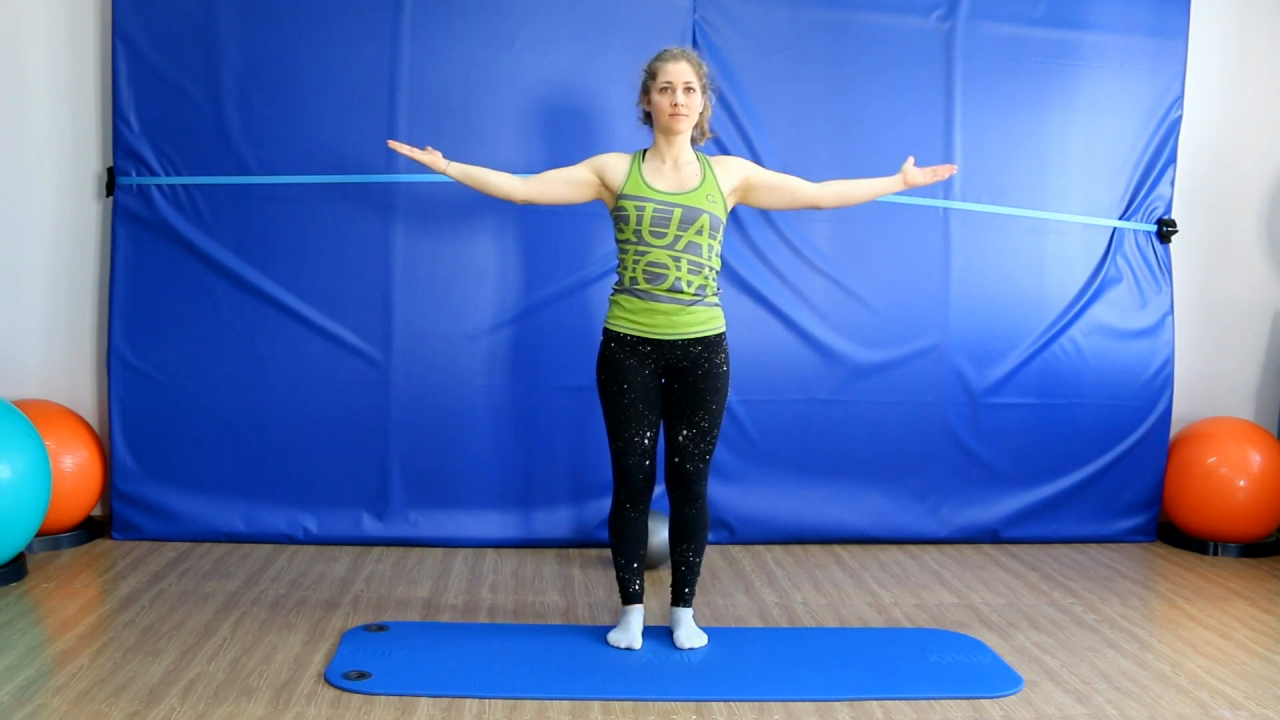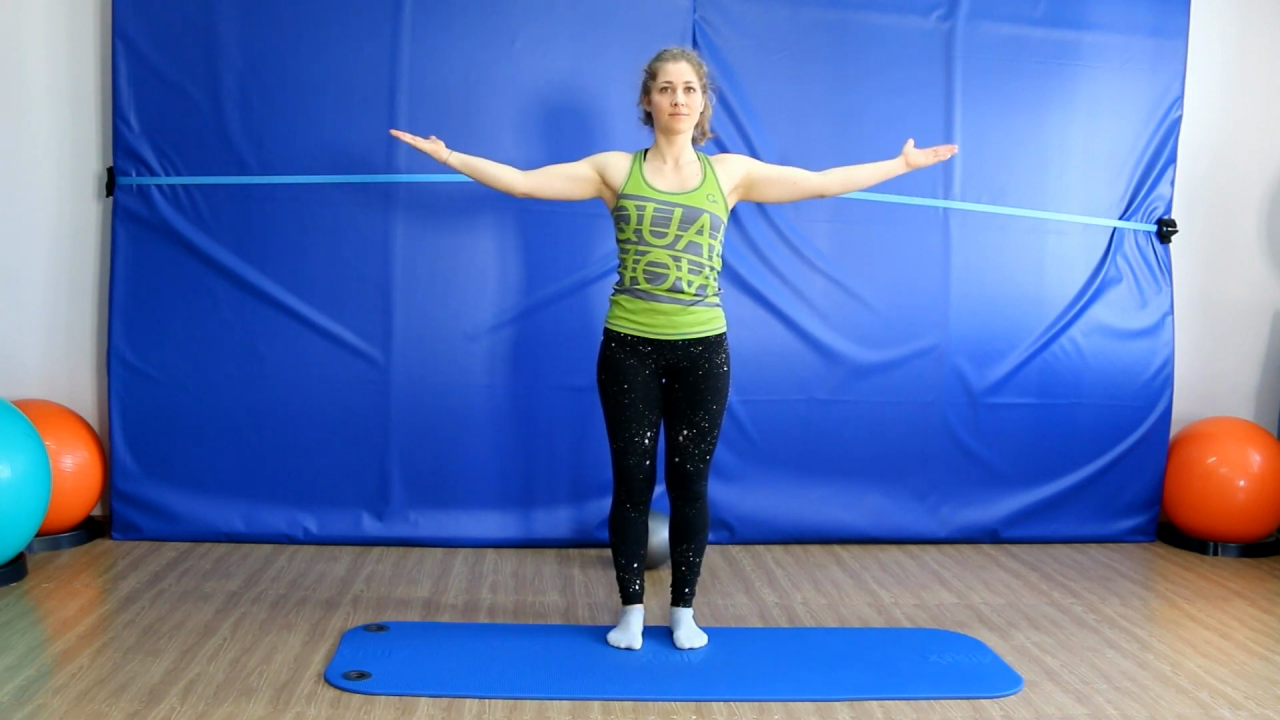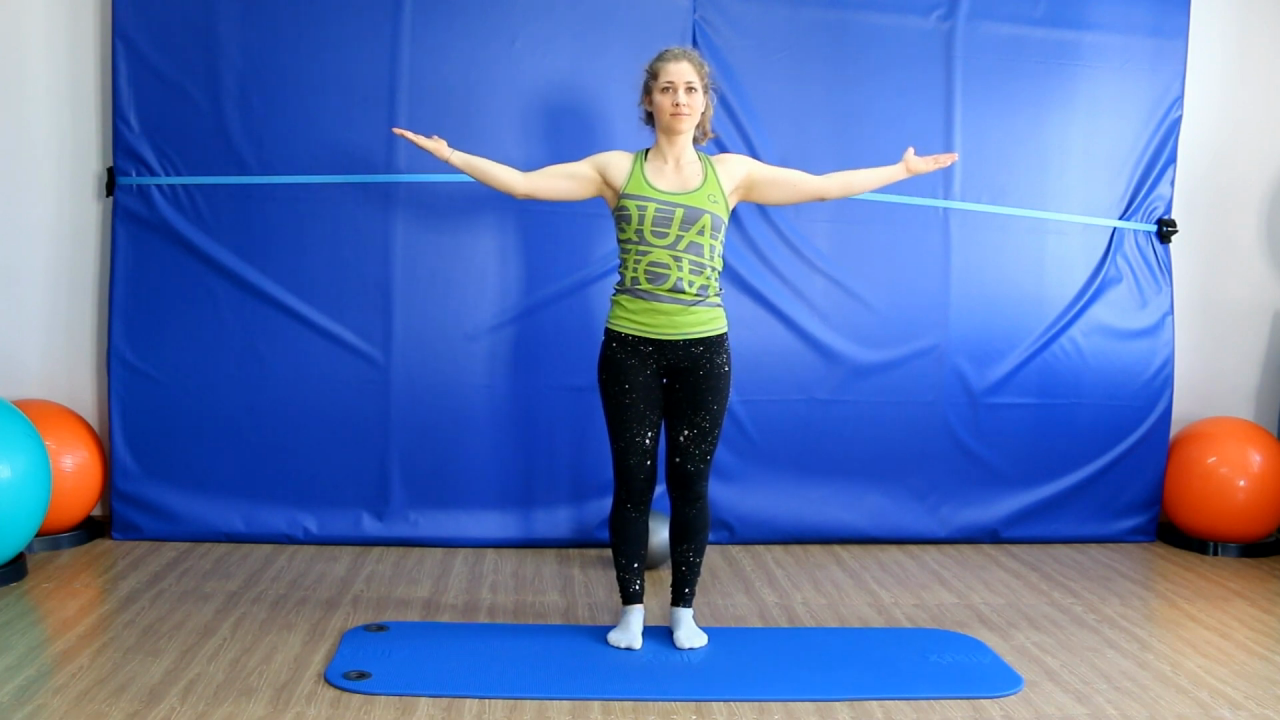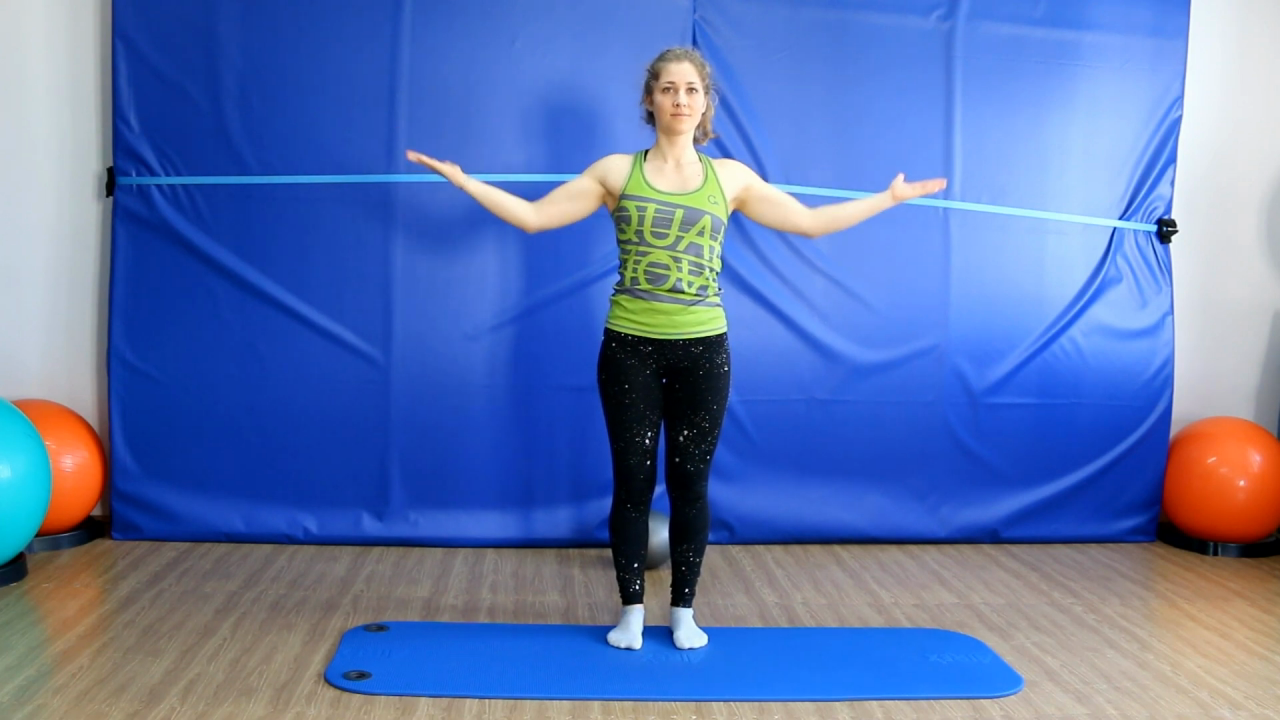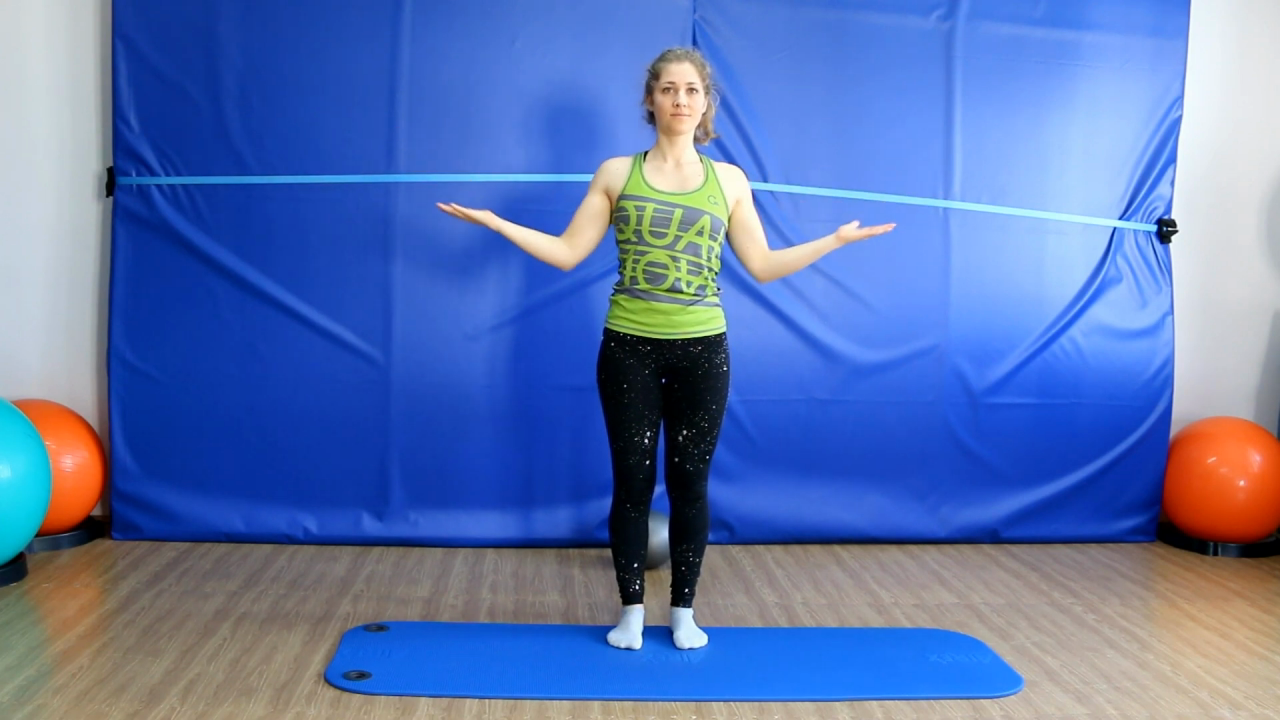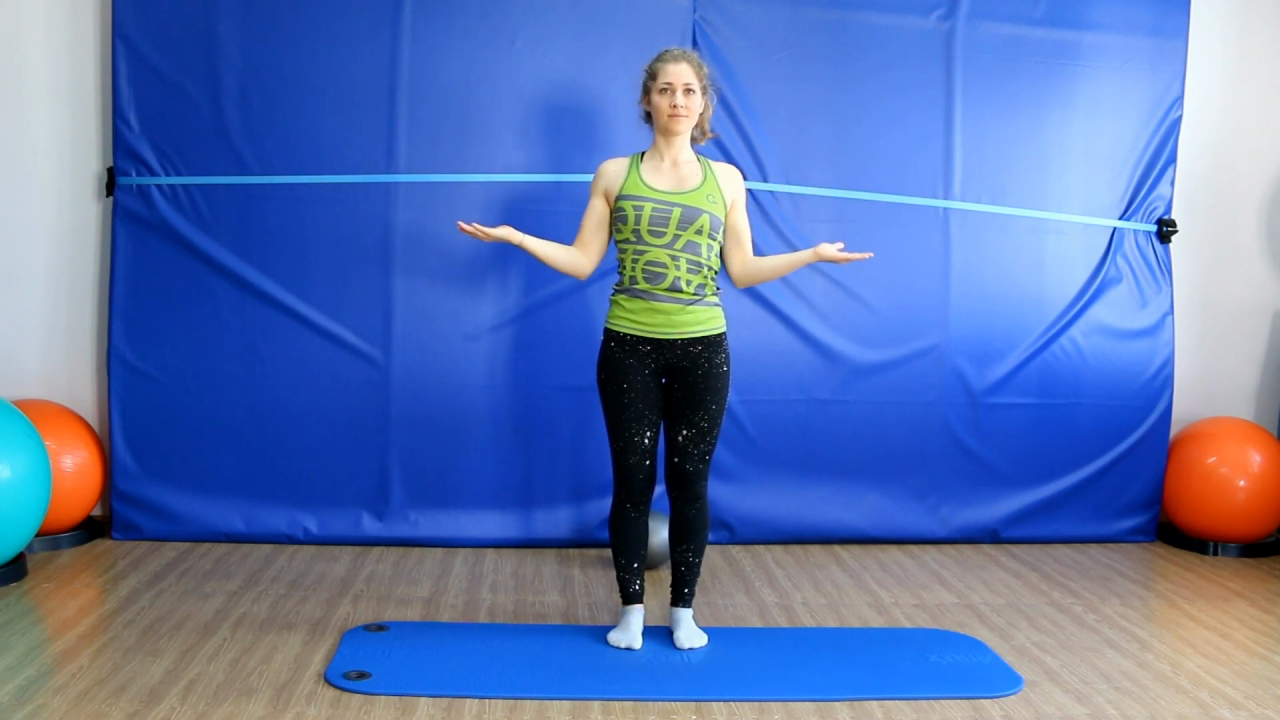
dt=0.4s
person 1, frame 1
left shoulder: (730, 173)
right shoulder: (613, 169)
left elbow: (820, 194)
right elbow: (522, 187)
left wrist: (899, 181)
right wrist: (448, 166)
left hip: (701, 348)
right hip: (628, 348)
left knee: (690, 482)
right knee: (631, 481)
left ankle: (683, 610)
right ankle: (631, 610)
person 1, frame 2
left shoulder: (731, 172)
right shoulder: (614, 168)
left elbow: (824, 183)
right elbow: (522, 181)
left wrist: (902, 164)
right wrist: (449, 156)
left hip: (702, 348)
right hip: (629, 348)
left knee: (689, 482)
right knee: (632, 481)
left ankle: (683, 610)
right ankle: (631, 609)
person 1, frame 3
left shoulder: (733, 172)
right shoulder: (616, 168)
left elbow: (824, 186)
right elbow: (524, 182)
left wrist: (902, 169)
right wrist: (451, 154)
left hip: (704, 349)
right hip: (631, 348)
left knee: (691, 483)
right knee: (633, 481)
left ankle: (684, 611)
right ankle: (631, 610)
person 1, frame 4
left shoulder: (730, 177)
right shoulder: (615, 170)
left elbow: (810, 221)
right elbow: (533, 216)
left wrist: (888, 198)
right wrist: (460, 178)
left hip: (702, 349)
right hip: (630, 348)
left knee: (690, 482)
right knee: (632, 481)
left ankle: (683, 610)
right ankle: (631, 609)
person 1, frame 5
left shoulder: (730, 180)
right shoulder: (616, 173)
left elbow: (762, 266)
right elbow: (567, 253)
left wrist: (836, 239)
right wrist: (496, 222)
left hip: (703, 349)
right hip: (629, 347)
left knee: (690, 483)
right knee: (632, 481)
left ankle: (683, 610)
right ankle: (631, 610)
person 1, frame 6
left shoulder: (726, 179)
right shoulder: (615, 174)
left elbow: (741, 271)
right elbow: (583, 262)
left wrist: (813, 254)
right wrist: (516, 237)
left hip: (703, 349)
right hip: (629, 347)
left knee: (690, 482)
right knee: (632, 481)
left ankle: (683, 610)
right ankle: (631, 610)
